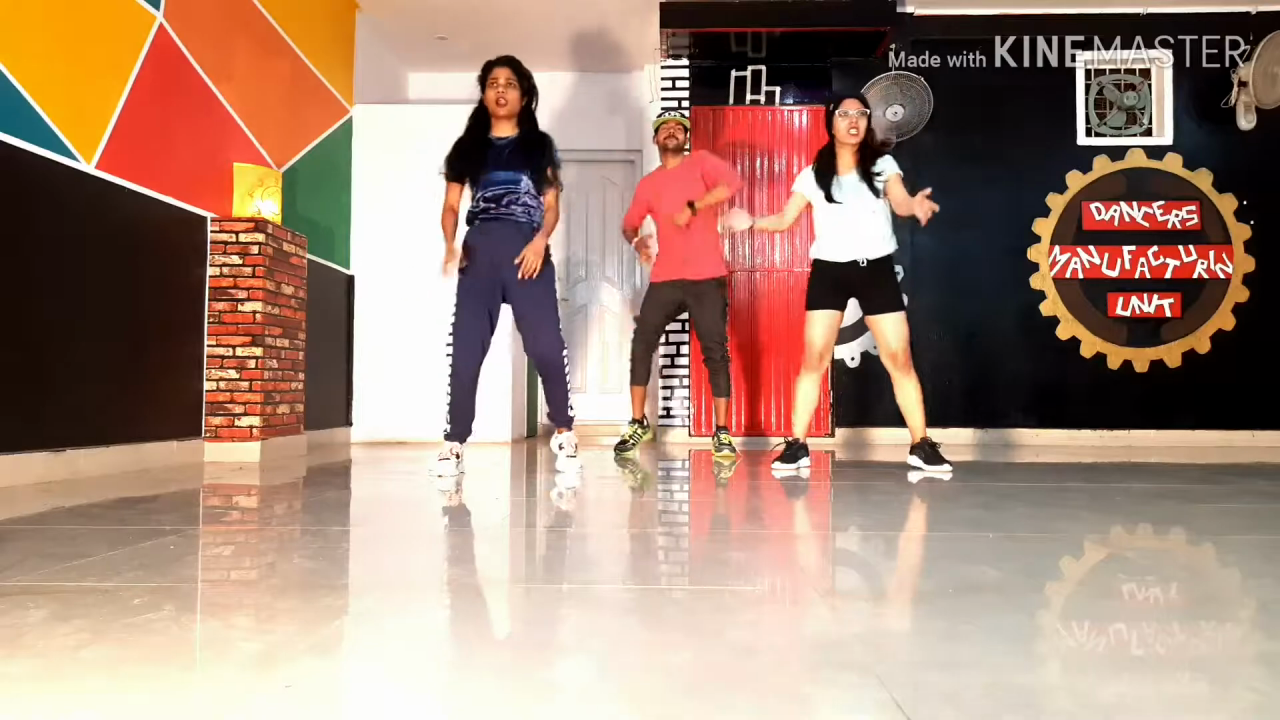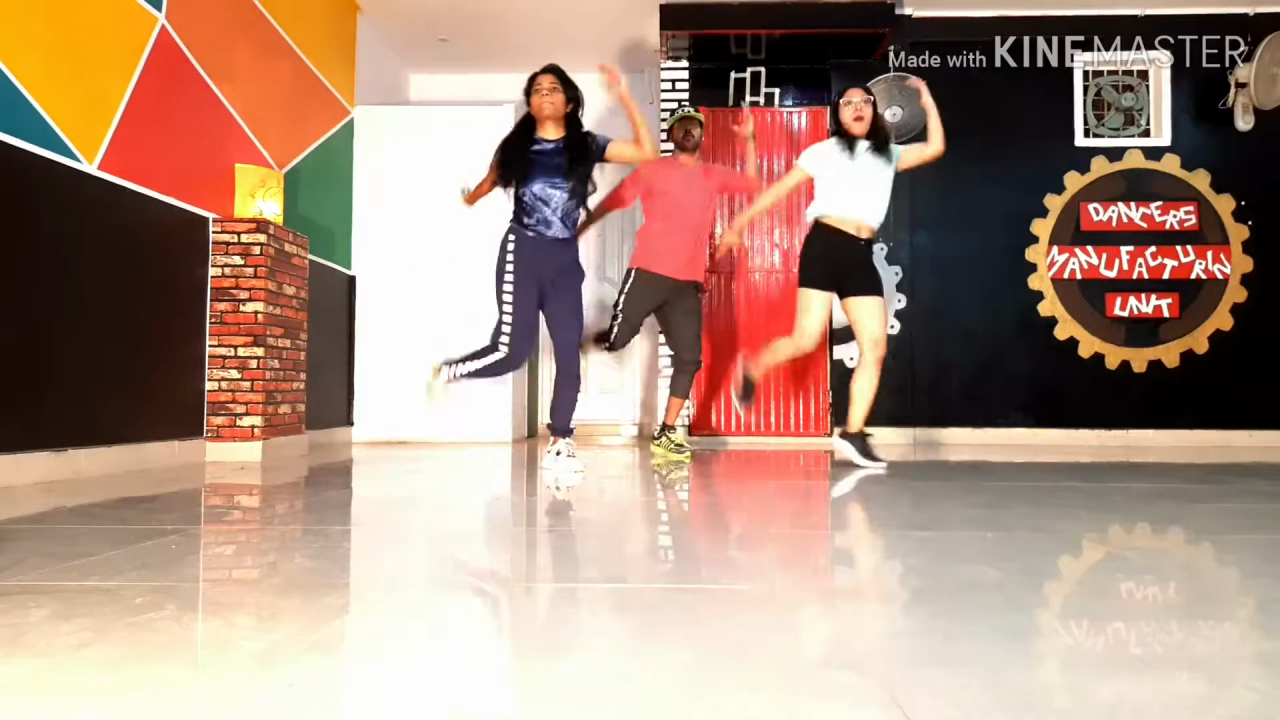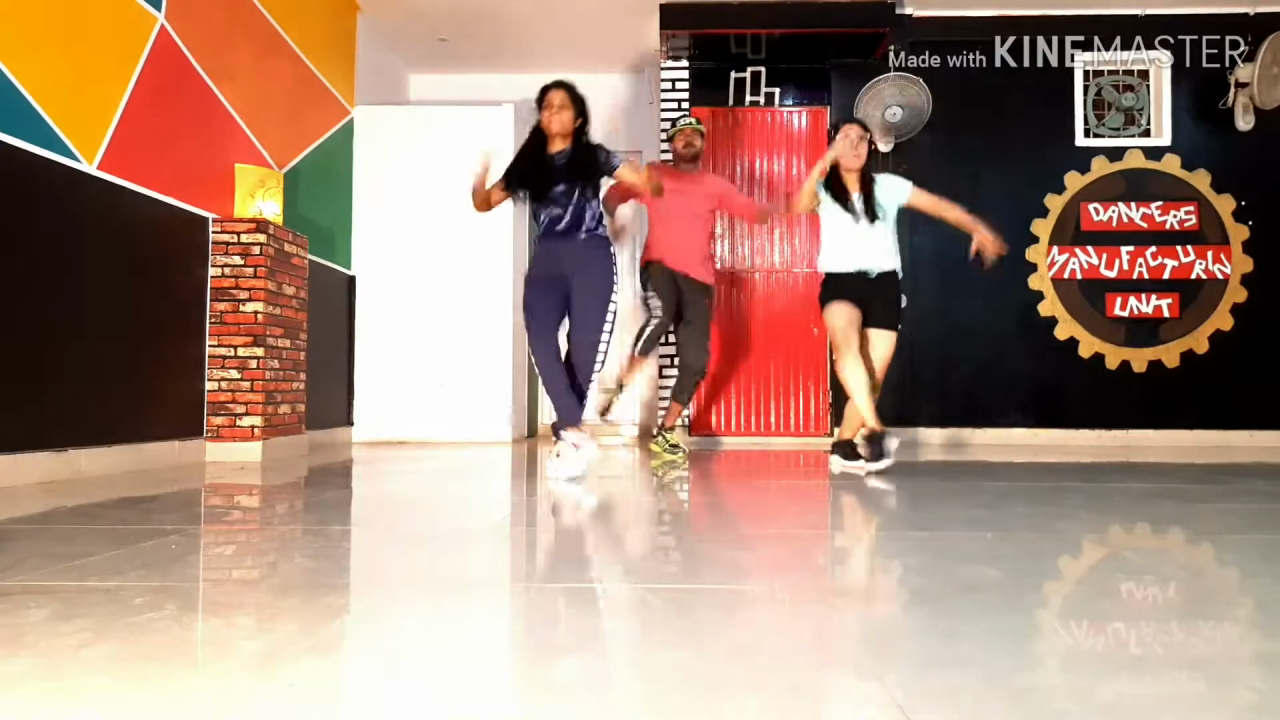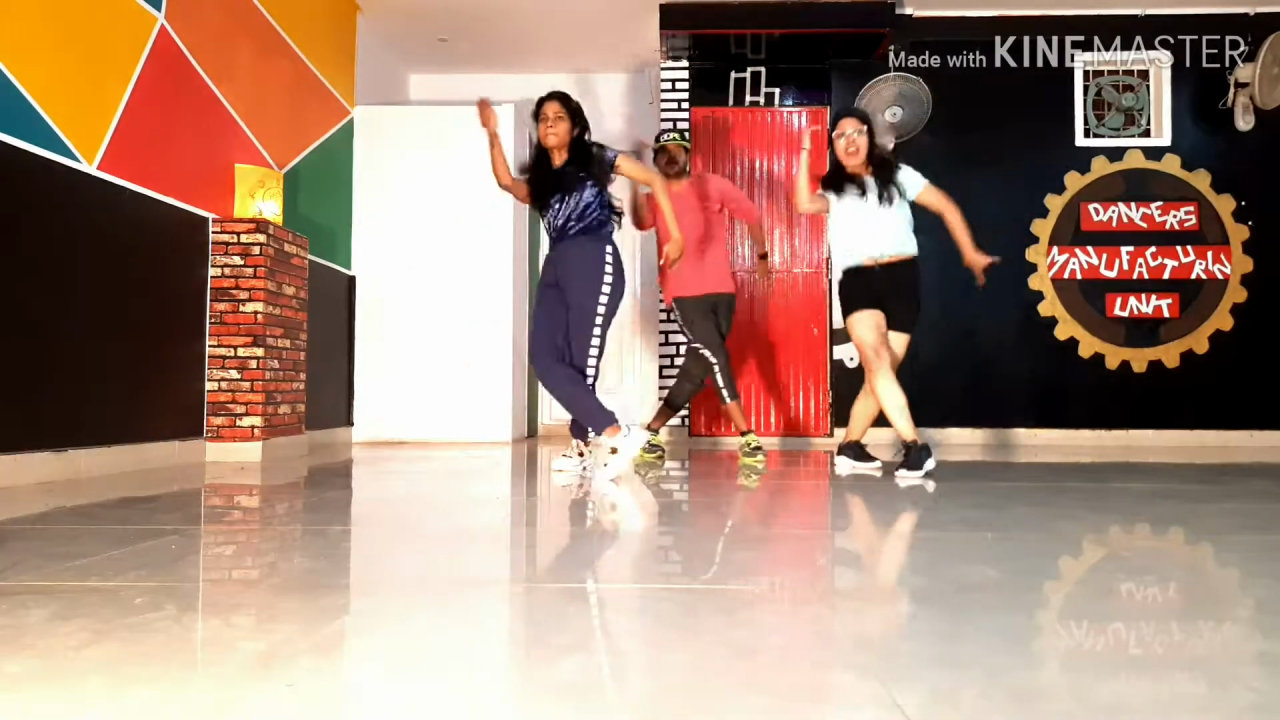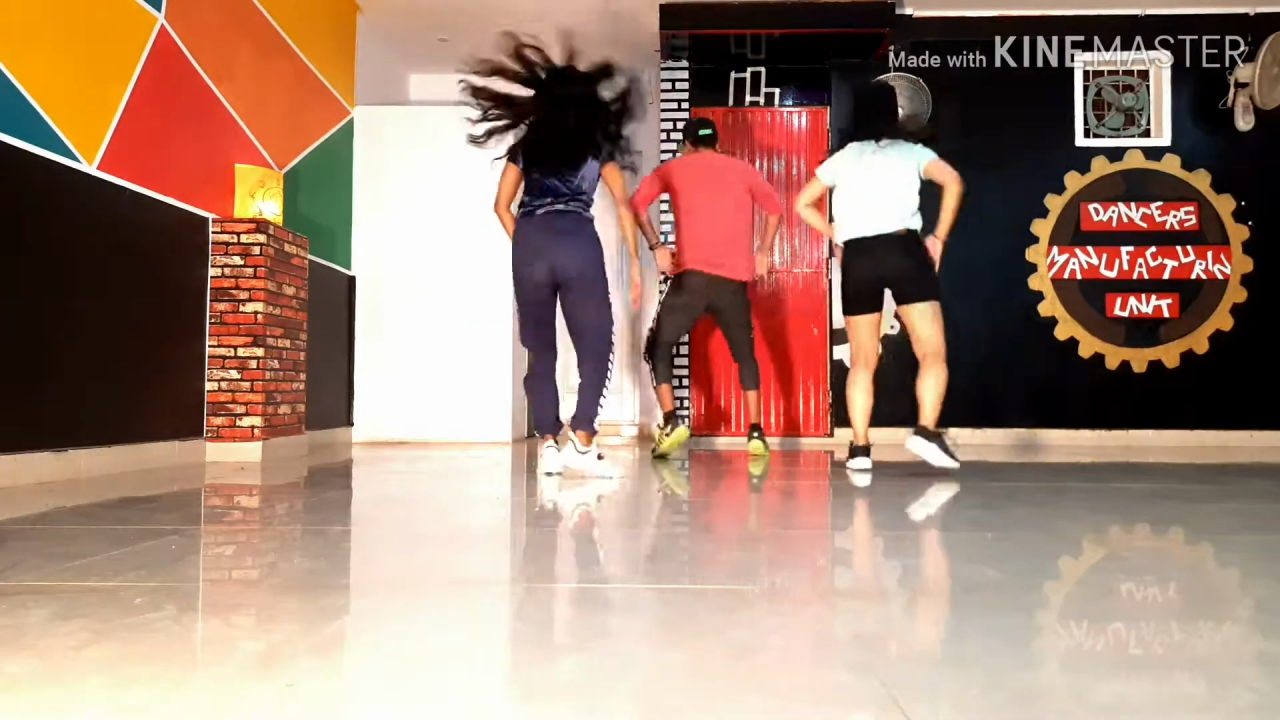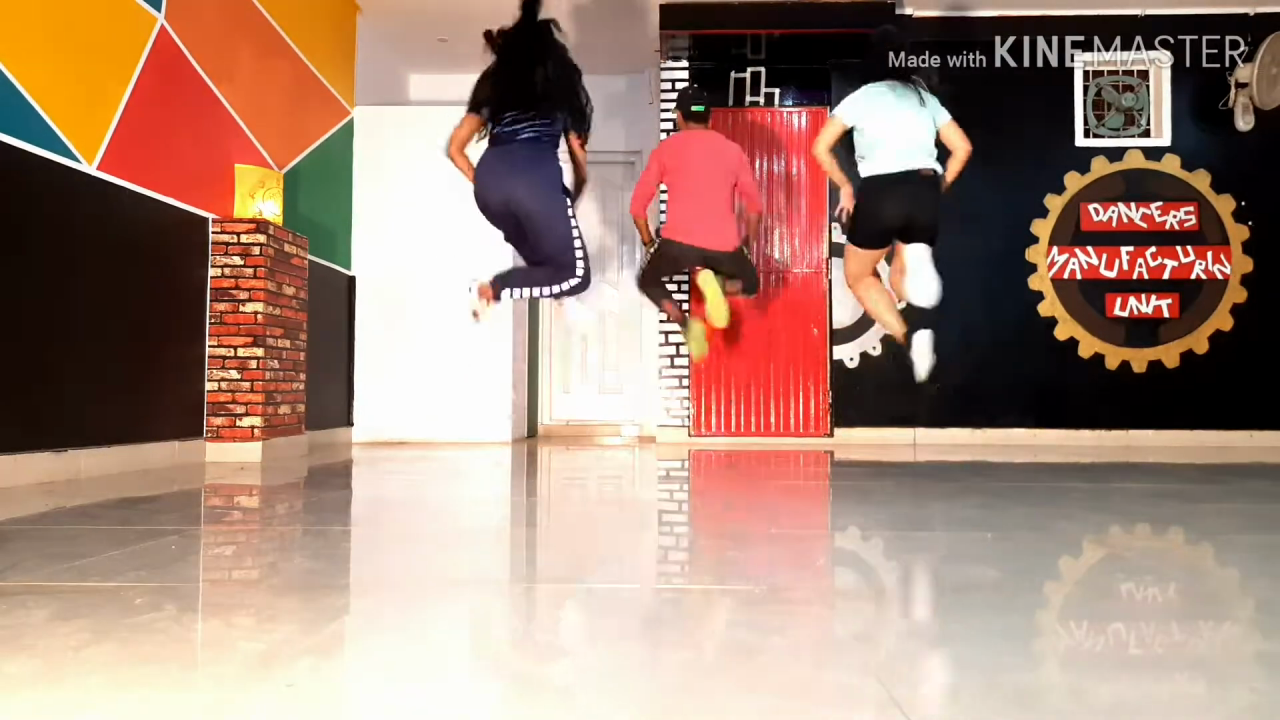
dt=0.5s
person 1, frame 1
left shoulder: (540, 145)
right shoulder: (468, 146)
left elbow: (552, 206)
right elbow: (450, 205)
left wrist: (541, 241)
right wrist: (451, 244)
left hip: (527, 253)
right hip: (481, 250)
left knee: (547, 345)
right knee: (466, 349)
left ankle: (563, 431)
right ankle: (454, 444)
person 1, frame 2
left shoulder: (585, 146)
right shoulder: (515, 146)
left elbow: (645, 152)
right elbow: (489, 183)
left wrist: (624, 98)
left hip: (565, 258)
right hip: (521, 250)
left knee: (569, 354)
right knee: (512, 349)
left ankle: (560, 441)
right ankle: (449, 371)
person 1, frame 3
left shoulder: (591, 157)
right shoulder: (525, 167)
left elbow: (641, 181)
right elbow: (484, 203)
left wrist: (651, 182)
right wrist: (479, 189)
left hip: (591, 259)
right hip: (545, 262)
left knee: (584, 353)
right knee: (542, 343)
left ankle: (566, 438)
right ankle: (572, 432)
person 1, frame 4
left shoulder: (594, 158)
right shoulder: (539, 180)
left elbow: (653, 179)
right elbow: (507, 183)
left wrist: (673, 232)
right wrist: (492, 134)
left hip: (594, 261)
right hip: (555, 269)
left knee: (581, 361)
right knee: (544, 360)
left ankle: (586, 444)
right ankle: (616, 436)
person 1, frame 5
left shoulder: (527, 142)
right shoulder: (598, 143)
left elbow: (502, 205)
right elbow: (622, 204)
right wrist: (634, 263)
left hip: (530, 246)
right hip: (578, 243)
left knee: (540, 353)
right knee: (596, 349)
left ankle: (549, 443)
right ankle: (582, 441)
person 1, frame 6
left shoulder: (491, 82)
right shoulder: (559, 79)
left elbow: (455, 148)
right elbow: (578, 153)
right wrist: (575, 195)
left hip: (491, 179)
right hip: (537, 177)
left knee: (542, 258)
right knee: (574, 275)
right ankle: (494, 291)
person 2, frame 1
left shoulder: (883, 165)
right shoulder: (814, 175)
left elbow: (899, 202)
right elbow: (784, 220)
left wrist: (914, 205)
right wrist: (752, 223)
left hip: (876, 270)
right hip: (829, 270)
left knee: (900, 360)
right knee: (814, 359)
left ankle: (922, 445)
right ankle: (797, 444)
person 2, frame 2
left shoulder: (889, 154)
right shoulder: (826, 150)
left elbow: (936, 147)
right elbow: (782, 187)
left wrist: (926, 99)
right wrist: (741, 221)
left hip: (861, 253)
right hip: (825, 243)
left knee: (874, 349)
right knee: (806, 339)
left ankle: (853, 434)
right ankle: (753, 370)
person 2, frame 3
left shoulder: (888, 186)
right shoulder: (825, 189)
left elbow: (940, 206)
right elbow: (799, 206)
left wrist: (978, 229)
right wrist: (824, 163)
left hip: (881, 285)
right hip: (839, 284)
left knee: (872, 377)
right knee: (846, 345)
left ankle: (845, 444)
right ankle: (872, 431)
person 2, frame 4
left shoulder: (899, 174)
right shoulder: (832, 189)
left elbow: (945, 207)
right elbow: (805, 206)
left wrist: (970, 251)
right wrist: (803, 154)
left hip: (902, 279)
right hip: (858, 282)
left knee: (881, 369)
right knee: (877, 363)
left ankle: (850, 446)
right ankle: (914, 444)
person 2, frame 5
left shoulder: (841, 158)
right shoulder: (911, 151)
left elbow: (802, 205)
right elbow: (953, 182)
left wrist: (838, 237)
right wrist: (938, 237)
left hip: (857, 258)
right hip: (903, 251)
left knee: (862, 363)
right knee: (933, 354)
left ankle: (859, 446)
right ankle: (927, 430)
person 2, frame 6
left shoulder: (863, 97)
right shoulder: (926, 99)
left elbow: (821, 146)
right elbow: (962, 146)
left wrist: (844, 187)
left hip: (878, 192)
right hip: (923, 189)
left knee: (859, 278)
right knee: (910, 282)
left ankle: (906, 335)
right ankle: (917, 259)
person 3, frame 1
left shoulder: (702, 163)
right shoulder: (649, 183)
left elbow: (733, 184)
right elbow: (630, 224)
left wrist: (692, 207)
right wrist: (637, 241)
left hip: (708, 278)
right hip: (665, 278)
left knee: (715, 352)
right knee: (642, 343)
left ankle: (723, 432)
right ankle: (638, 423)
person 3, frame 2
left shoulder: (716, 174)
right shoulder: (652, 169)
left elbow: (752, 185)
right elbow: (614, 200)
left wrist: (748, 140)
right wrist: (580, 228)
left hip: (688, 282)
right hip: (648, 273)
left knee: (689, 359)
right knee: (616, 338)
left ankle: (665, 433)
right ankle: (591, 341)
person 3, frame 3
left shoulder: (715, 185)
right shoulder: (655, 175)
left elbow: (752, 211)
right elbow: (615, 196)
left wrist: (764, 210)
left hip: (697, 280)
right hip: (659, 267)
left knee: (696, 364)
right knee: (660, 315)
left ankle: (666, 432)
right ankle: (619, 385)
person 3, frame 4
left shoulder: (715, 185)
right shoulder: (654, 199)
left elbow: (751, 215)
right elbow: (641, 223)
left wrist: (762, 253)
right wrist: (637, 188)
left hip: (722, 294)
right hip: (684, 295)
left knee: (696, 370)
right knee: (714, 359)
left ankle: (649, 432)
right ankle: (746, 436)
person 3, frame 5
left shoulder: (672, 169)
right shoulder: (742, 169)
left elbow: (636, 203)
right elbow: (775, 207)
left wrist: (657, 246)
right wrist: (763, 251)
left hip: (692, 274)
right hip: (734, 277)
left knee: (657, 348)
right knee: (744, 353)
left ankle: (671, 421)
right ankle: (756, 431)
person 3, frame 6
left shoulder: (666, 149)
right shoulder: (732, 151)
left elbow: (639, 203)
right elbow: (754, 202)
left wrist: (648, 241)
right wrist: (751, 238)
left hip: (679, 242)
right hip: (723, 245)
left knee: (649, 280)
right knee: (749, 282)
left ankle: (687, 324)
right ankle: (719, 291)
